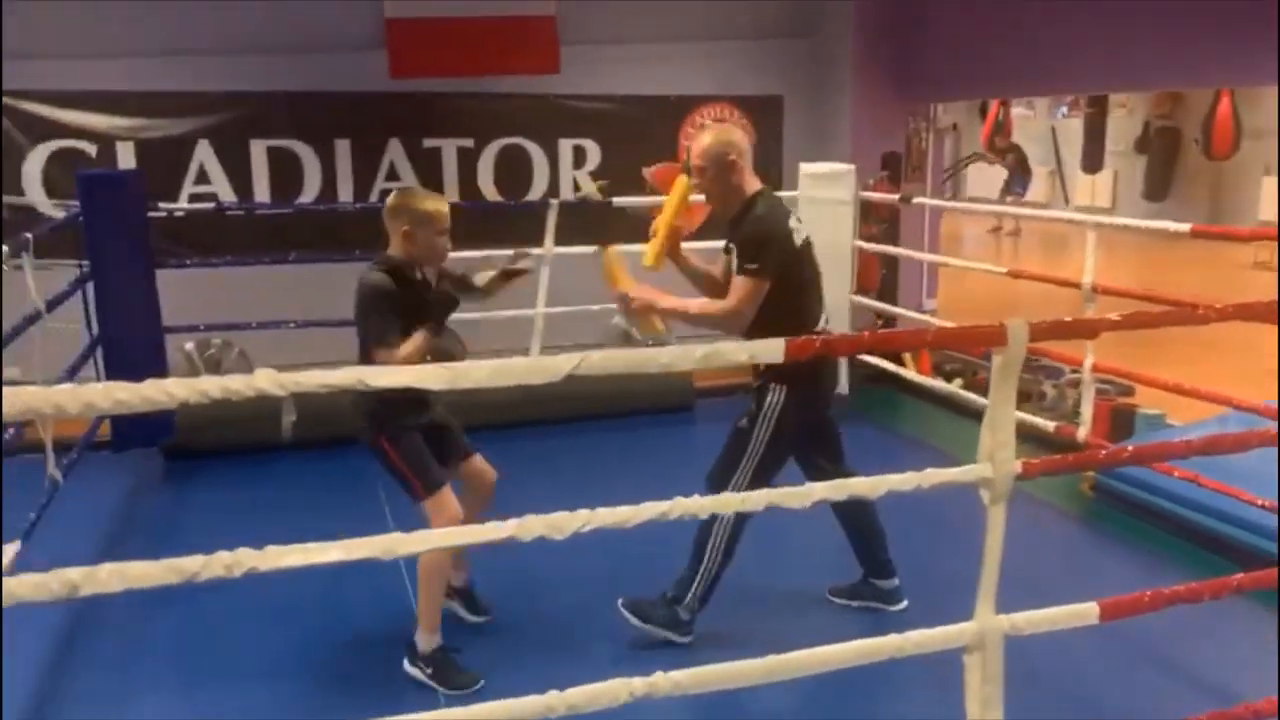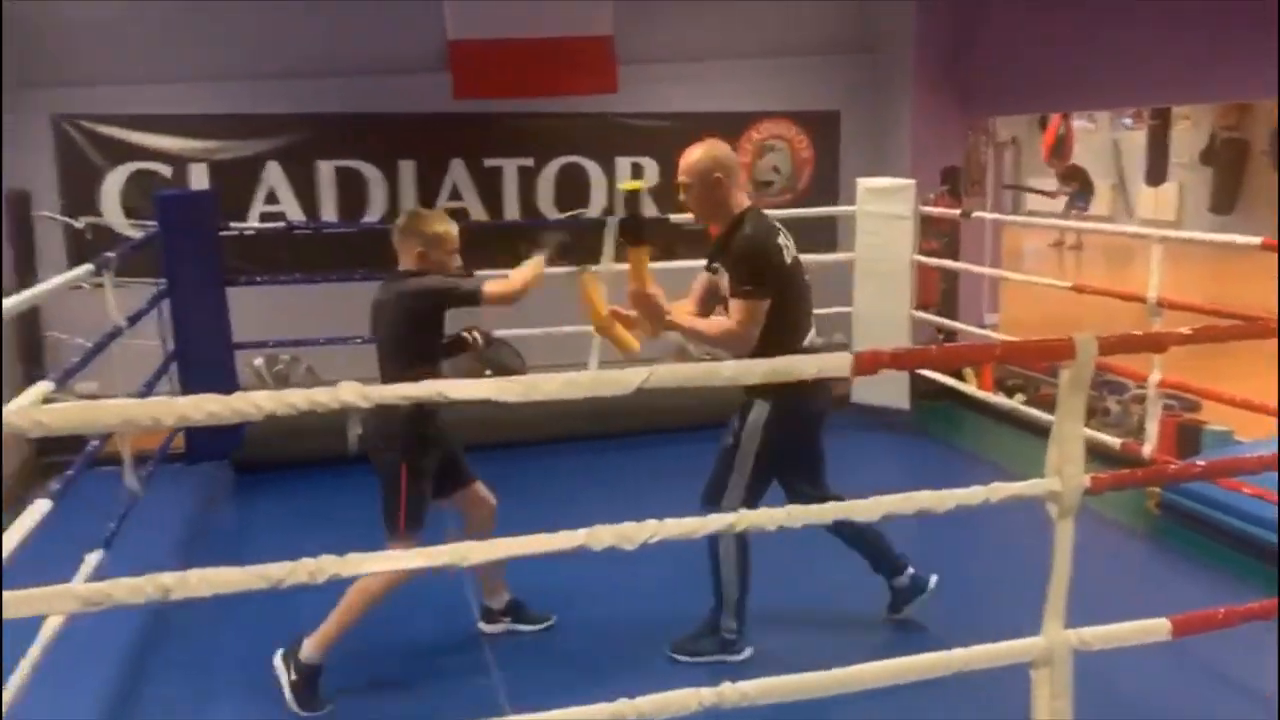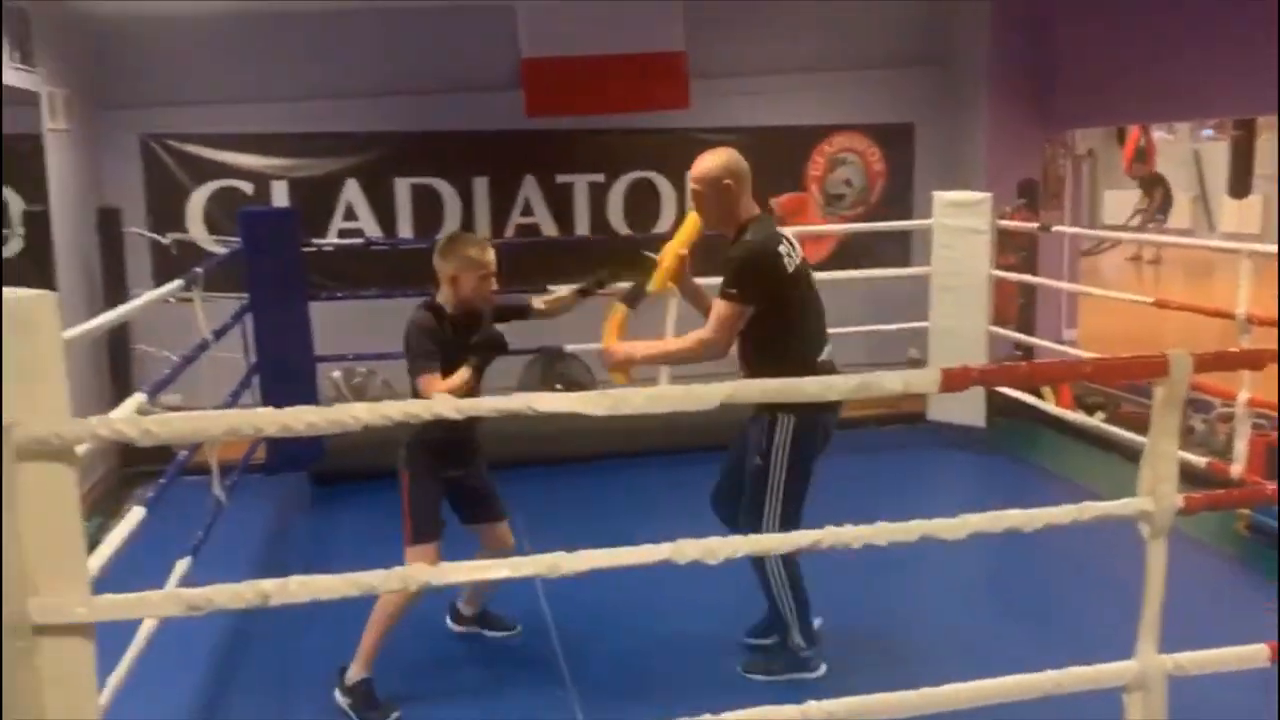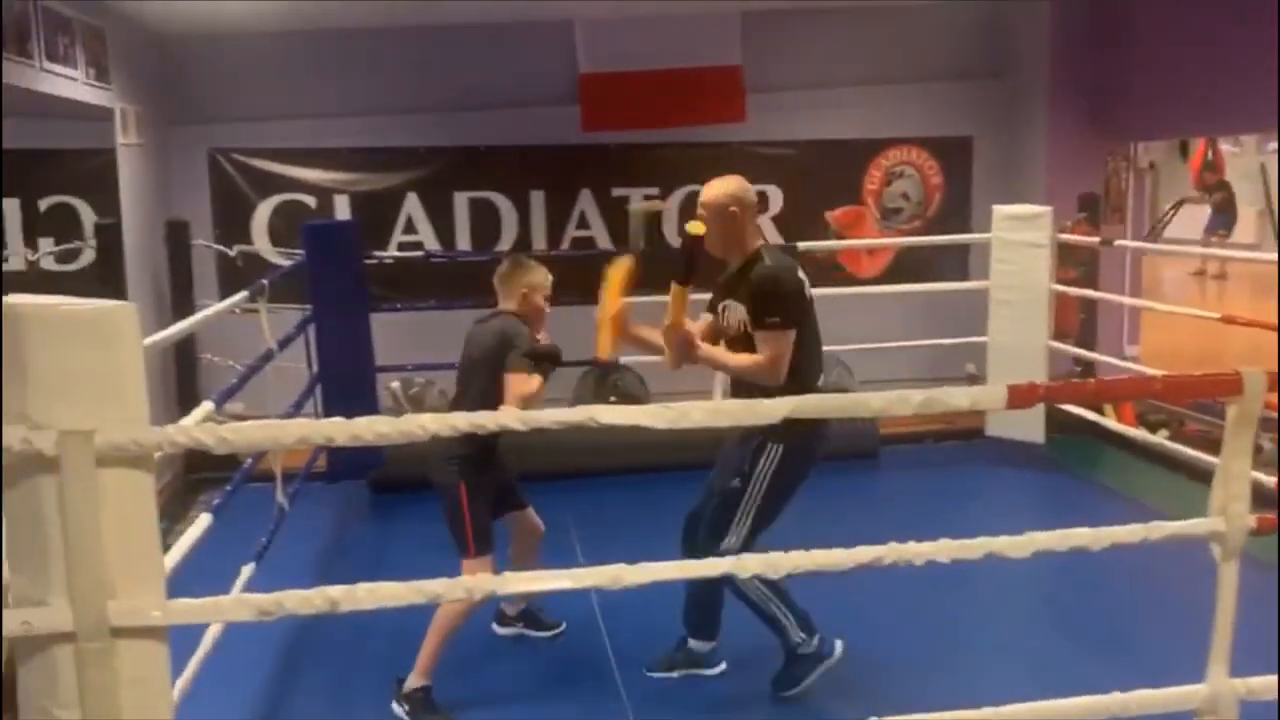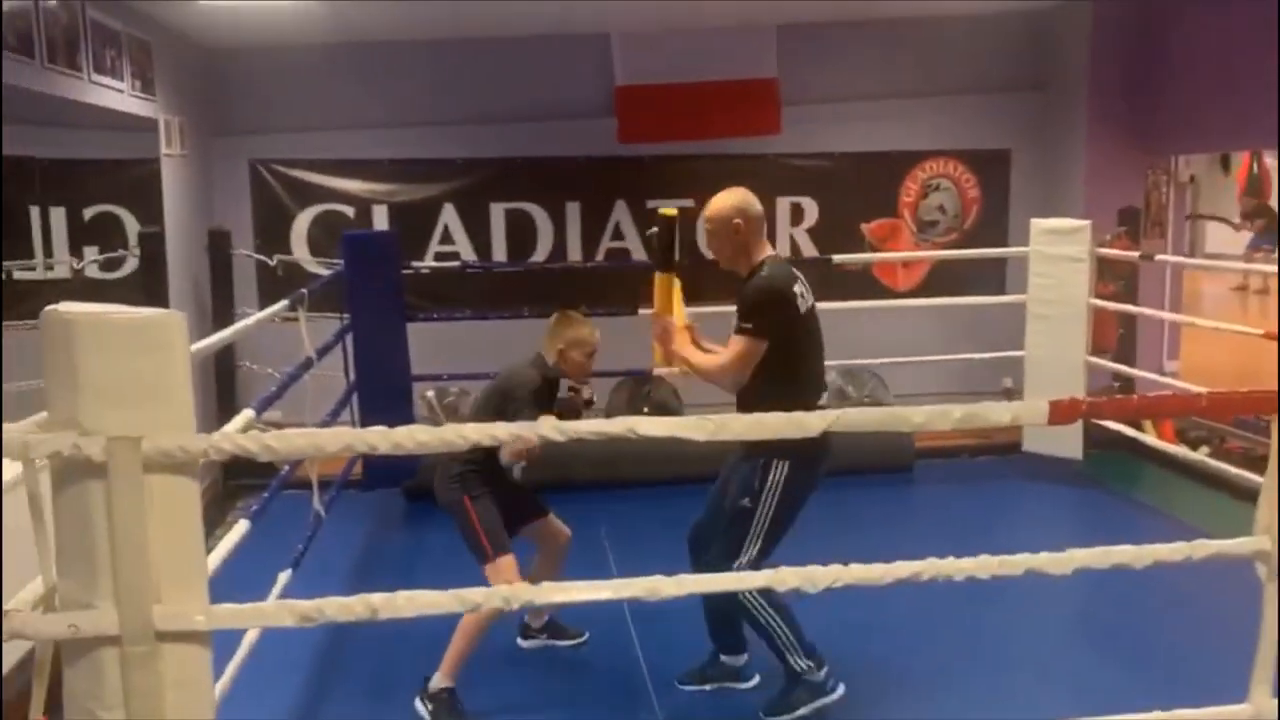
dt=0.2s
person 1, frame 1
left shoulder: (763, 225)
right shoulder: (749, 217)
left elbow: (734, 314)
right elbow: (725, 288)
left wrist: (658, 302)
right wrist: (681, 259)
left hip: (792, 377)
right hip: (806, 370)
left knee: (729, 488)
right knee: (831, 475)
left ankle: (680, 610)
right ankle: (882, 581)
person 1, frame 2
left shoulder: (752, 243)
right shoulder: (736, 236)
left elbow: (739, 336)
right elbow: (699, 305)
left wrist: (665, 318)
right wrist: (647, 315)
left hip: (779, 394)
right hip: (799, 388)
left knee: (725, 508)
right knee: (812, 496)
left ankle: (725, 633)
right ankle: (903, 577)
person 1, frame 3
left shoulder: (755, 249)
right shoulder: (756, 240)
left elbow: (713, 343)
right elbow: (732, 317)
left wrist: (635, 353)
right wrist: (686, 286)
left hip: (798, 406)
right hip: (788, 400)
left knee: (767, 528)
right knee: (732, 503)
left ankle: (800, 650)
right ankle: (787, 614)
person 1, frame 4
left shoulder: (773, 276)
right shoulder: (736, 275)
left elbow: (771, 371)
right elbow: (700, 341)
left wrist: (700, 352)
right wrist: (639, 335)
left hip: (786, 433)
right hip: (758, 427)
left knee: (724, 549)
right knee: (699, 531)
left ankle: (806, 644)
right ankle: (700, 647)
person 1, frame 5
left shoulder: (770, 288)
right shoulder: (760, 283)
left elbow: (731, 374)
left wrist: (681, 346)
right wrist: (696, 348)
left hip: (788, 451)
right hip: (765, 445)
left knee: (736, 568)
right knee: (705, 542)
left ankle: (811, 676)
right ankle: (732, 660)
person 2, frame 1
left shoulder: (415, 274)
right shoulder: (378, 285)
left elbow: (429, 322)
right elbow: (392, 365)
right wrist: (434, 321)
left hip: (418, 403)
right hip: (388, 418)
left knee: (483, 480)
right knee: (447, 518)
left ankle: (455, 582)
right ankle: (425, 649)
person 2, frame 2
left shoulder: (403, 293)
right shoulder: (420, 292)
right elbow: (508, 291)
left wrist: (451, 345)
right wrist: (547, 250)
left hip: (419, 427)
right hip: (402, 436)
left knee: (483, 508)
right knee: (398, 563)
left ankle: (498, 607)
right ankle: (302, 656)
person 2, frame 3
left shoulder: (477, 311)
right shoulder: (423, 324)
left elbow: (540, 306)
right elbow: (436, 397)
left wrist: (583, 291)
right wrist: (478, 357)
left hip: (464, 450)
right hip: (426, 458)
left knee: (501, 545)
right knee: (418, 572)
left ankle: (466, 611)
right ankle: (353, 678)
person 2, frame 4
left shoulder: (495, 327)
right shoulder: (513, 331)
right elbow: (518, 399)
left wrist: (536, 355)
right wrist: (542, 363)
left hip: (484, 454)
right hip: (464, 464)
left knee: (531, 531)
right knee: (477, 581)
left ankle: (512, 611)
person 2, frame 5
left shoulder: (539, 376)
right shoulder: (528, 383)
left elbow: (525, 436)
right elbow: (510, 456)
left hip: (491, 474)
right hip: (466, 482)
left knee: (558, 538)
right knee: (507, 585)
left ankle: (535, 624)
